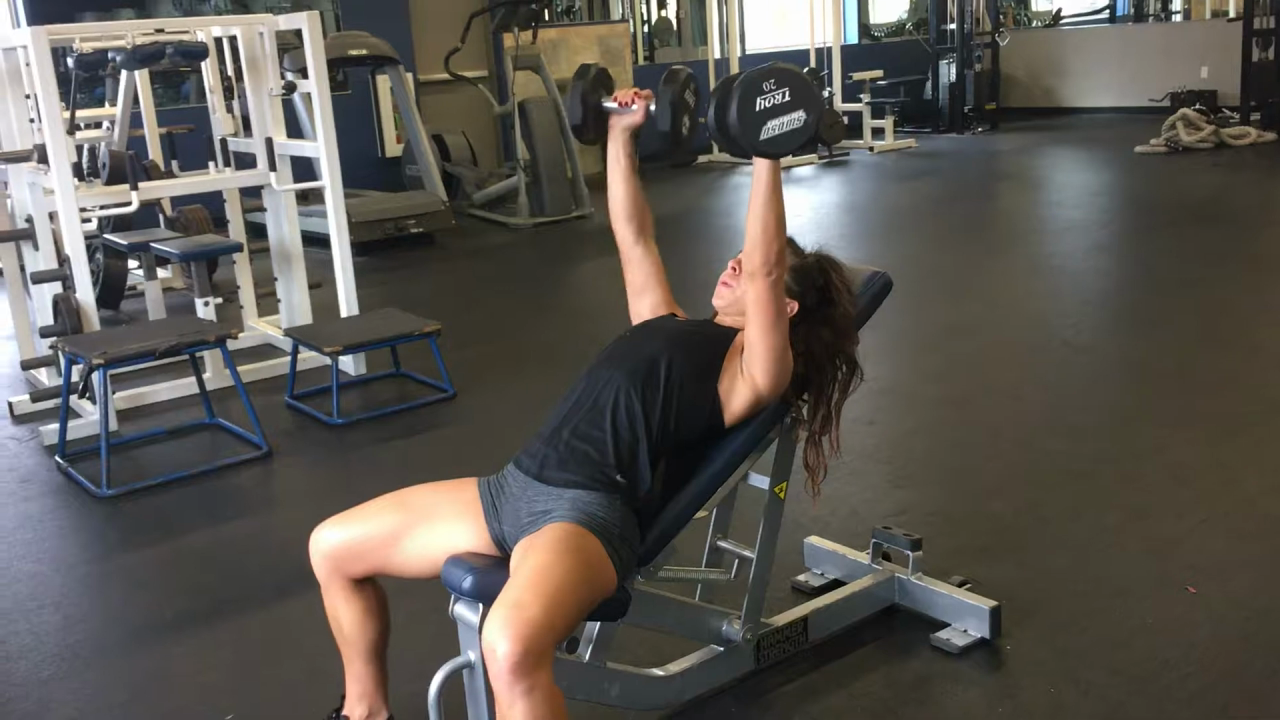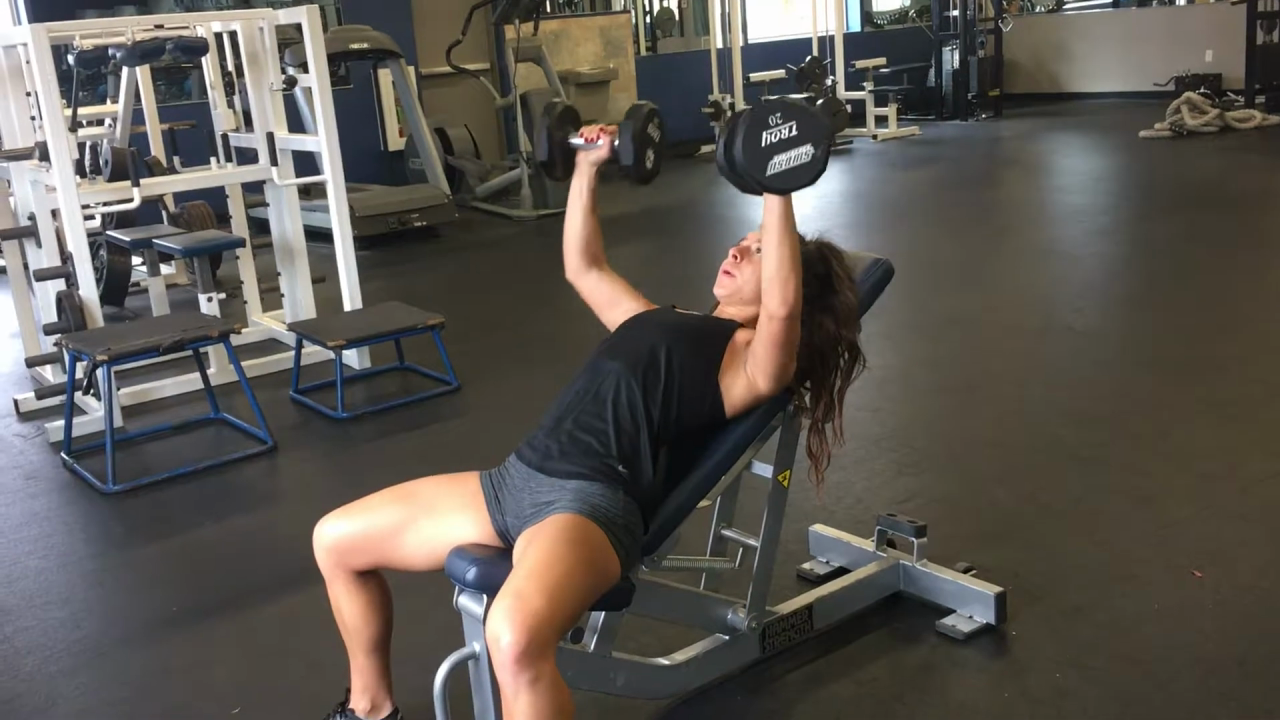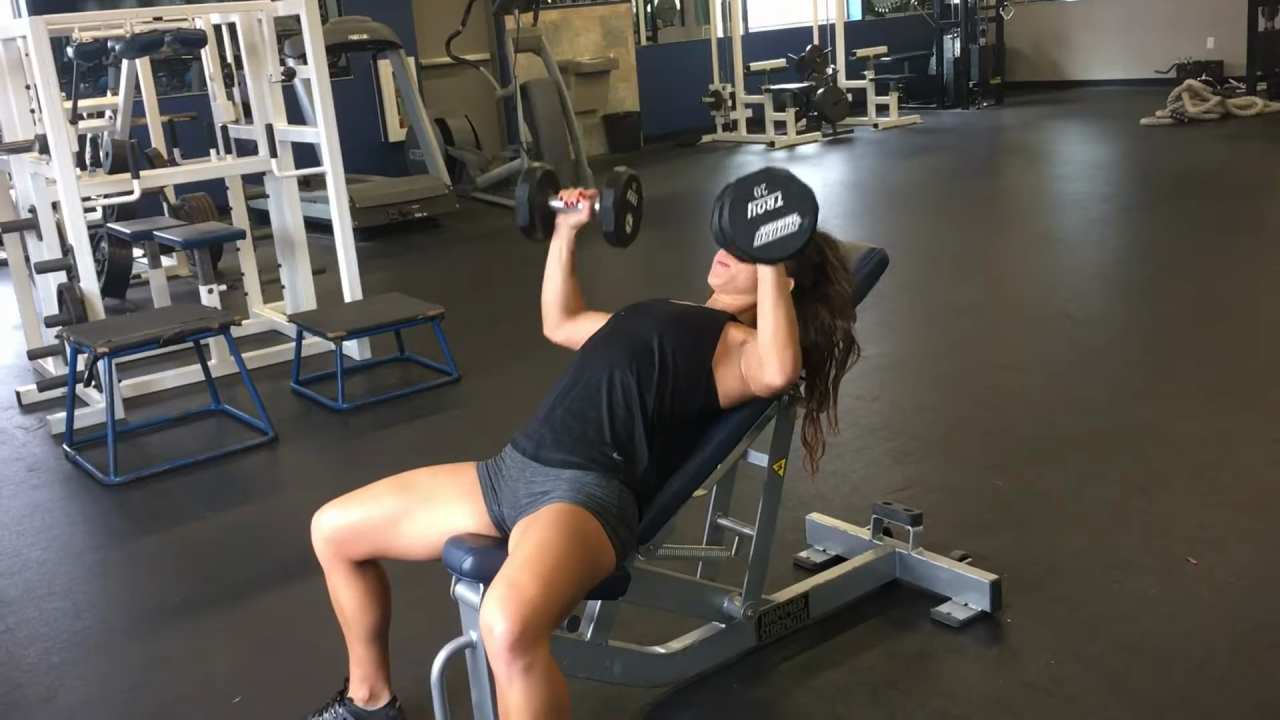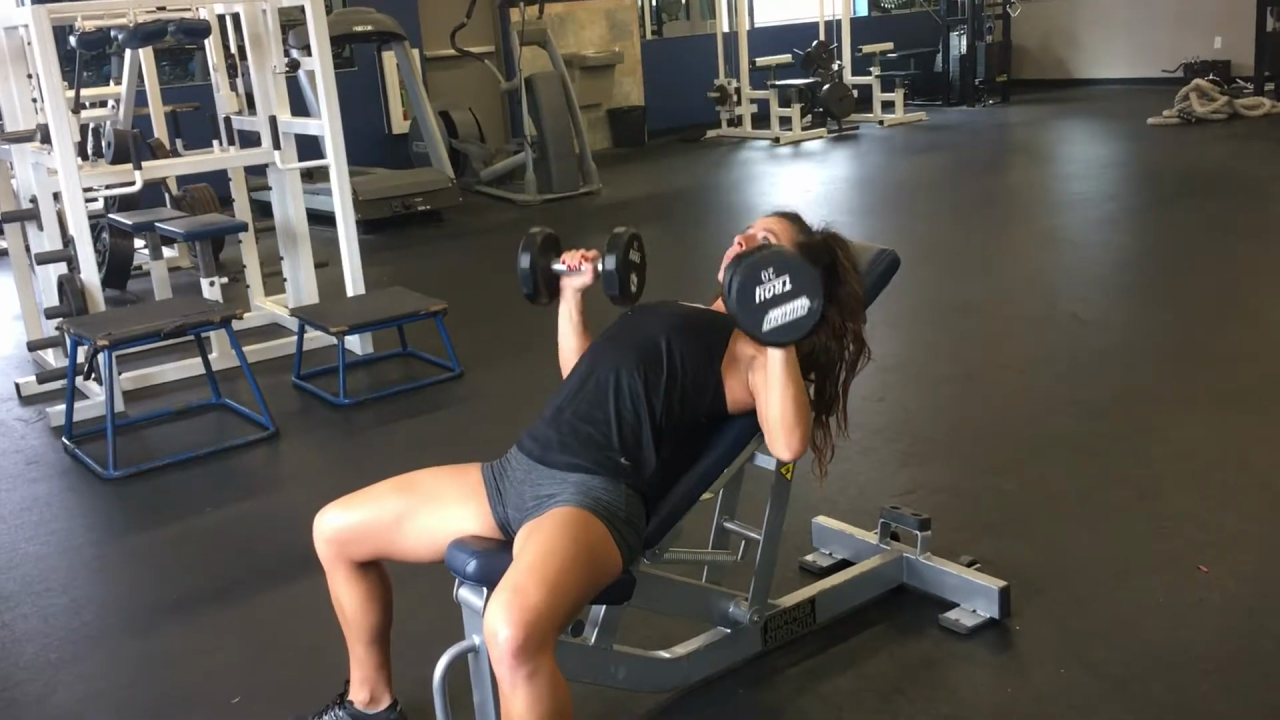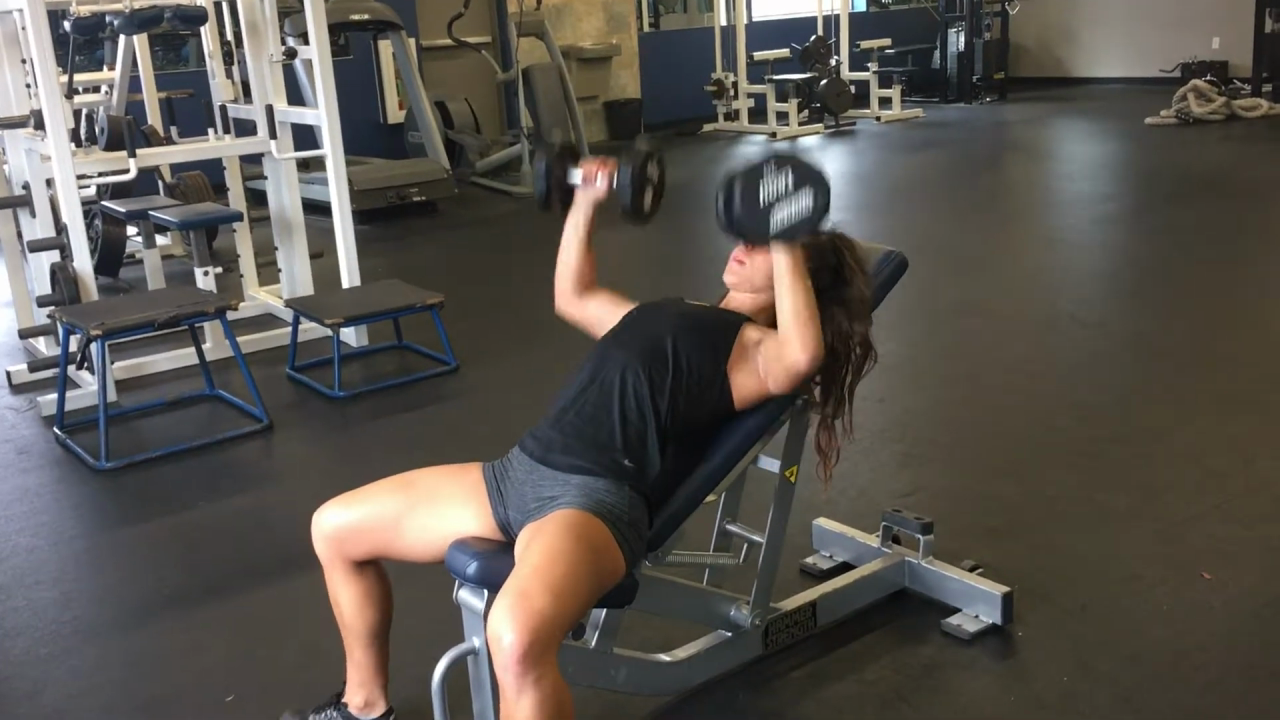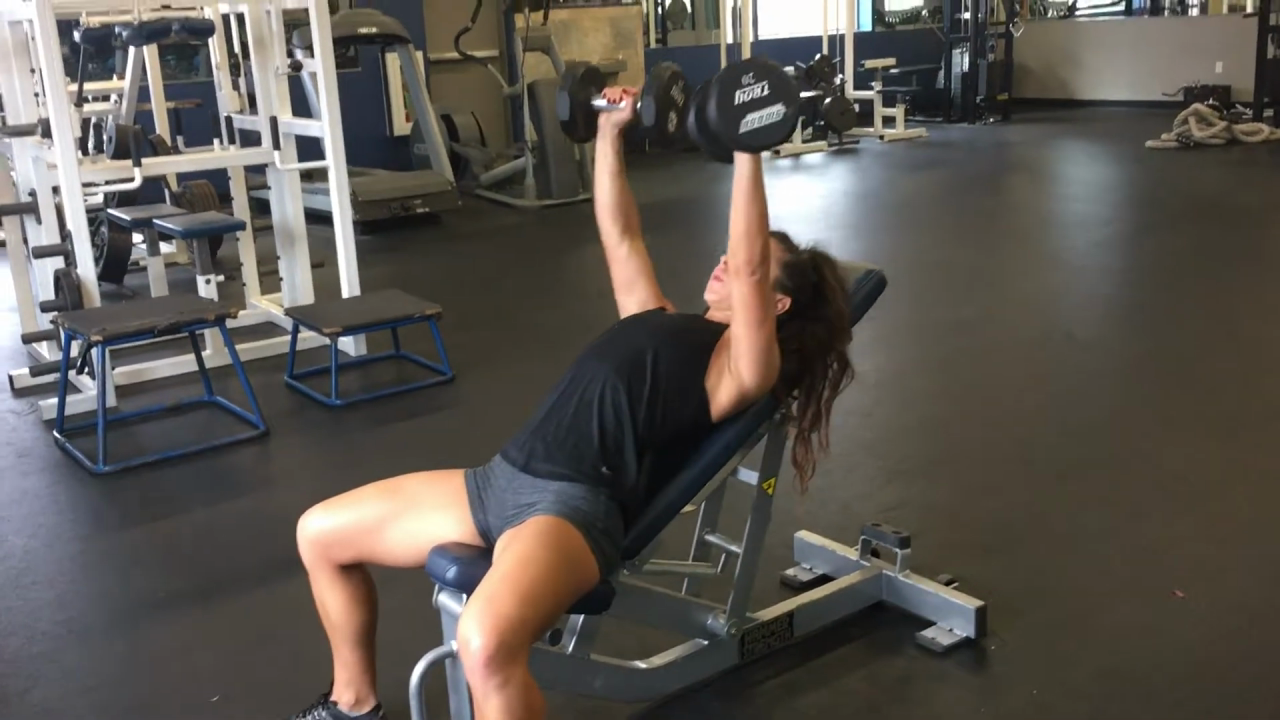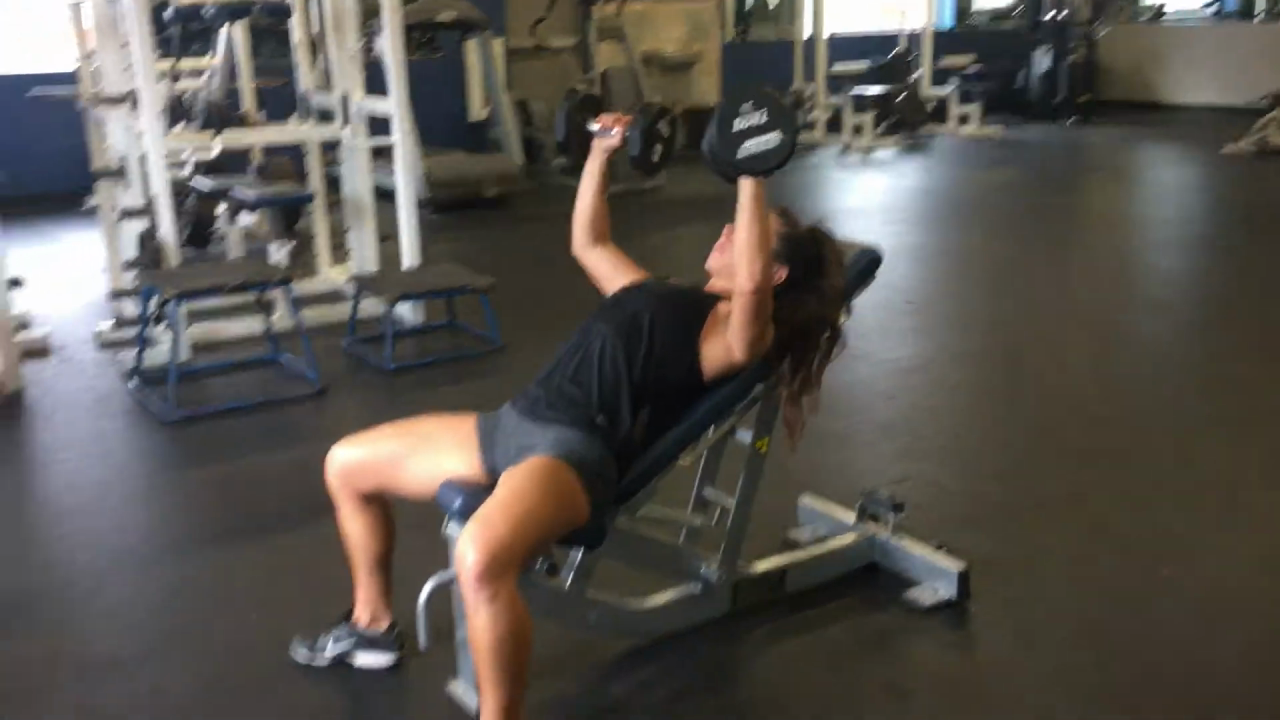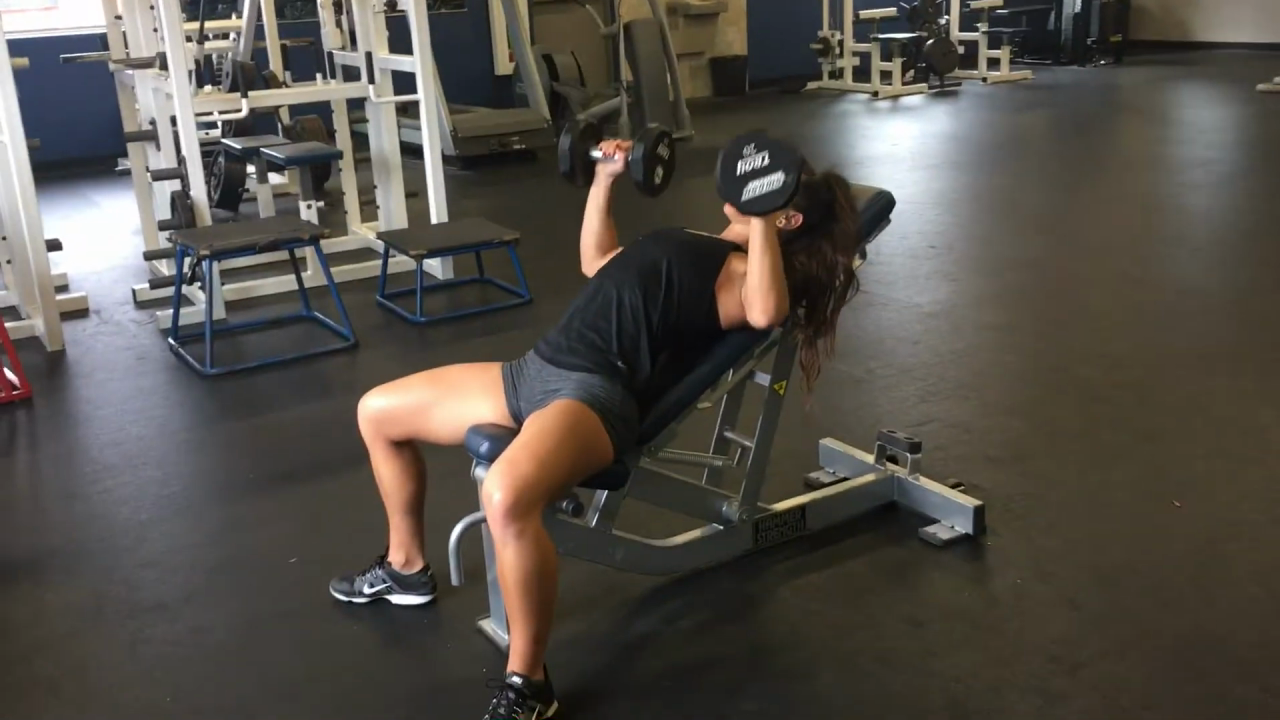
dt=0.5s
person 1, frame 1
left shoulder: (758, 367)
right shoulder: (669, 329)
left elbow: (762, 267)
right elbow: (634, 236)
left wrist: (767, 154)
right wrist: (620, 132)
left hip: (590, 511)
right hip: (517, 484)
left knee: (512, 648)
right knee: (331, 547)
person 1, frame 2
left shoulder: (758, 358)
right shoulder: (663, 318)
left elbow: (783, 309)
right elbow: (583, 268)
left wrist: (777, 189)
right wrist: (587, 169)
left hip: (594, 500)
right hip: (517, 477)
left knee: (515, 637)
right knee: (335, 540)
person 1, frame 3
left shoulder: (745, 345)
right shoulder: (663, 312)
left elbow: (779, 371)
right elbow: (559, 323)
left wrist: (770, 254)
right wrist: (566, 229)
left hip: (591, 489)
right hip: (514, 467)
left knee: (509, 625)
right knee: (334, 529)
person 1, frame 4
left shoulder: (755, 347)
right shoulder: (675, 315)
left elbow: (788, 443)
right wrist: (571, 295)
left hip: (598, 491)
right hip: (519, 468)
left knee: (513, 631)
right knee: (335, 531)
person 1, frame 5
left shoulder: (760, 345)
right shoulder: (676, 311)
left elbow: (801, 354)
right elbow: (574, 300)
left wrist: (783, 239)
right wrist: (582, 204)
left hip: (600, 496)
right hip: (522, 469)
left knee: (517, 638)
right knee: (334, 529)
person 1, frame 6
left shoulder: (746, 363)
right shoulder: (659, 319)
left elbow: (750, 274)
right elbow: (619, 233)
left wrist: (746, 151)
right wrist: (609, 132)
left hip: (577, 503)
right hip: (504, 477)
left knee: (487, 643)
right knee: (319, 534)
person 1, frame 7
left shoulder: (739, 332)
right shoulder: (668, 294)
left elbow: (752, 280)
right elbow: (589, 243)
left wrist: (750, 176)
right wrist: (601, 153)
left hip: (577, 450)
right hip: (516, 421)
left knee: (480, 560)
right knee: (346, 465)
right ankle: (372, 624)
person 1, frame 8
left shoulder: (749, 270)
right shoulder: (693, 245)
left elbow: (766, 315)
right elbow: (595, 261)
left wrist: (759, 209)
right wrist: (604, 178)
left hip: (597, 390)
right hip: (536, 368)
left knee: (507, 496)
right knee: (377, 412)
right ankle: (407, 566)
